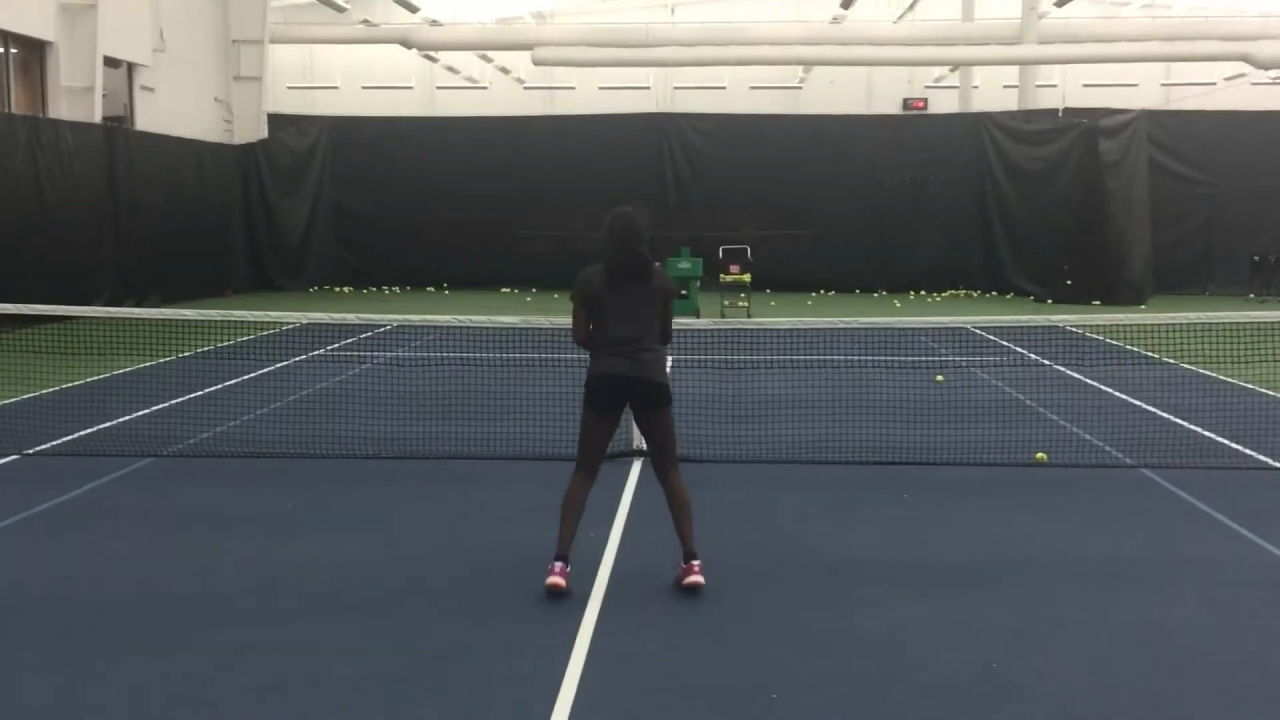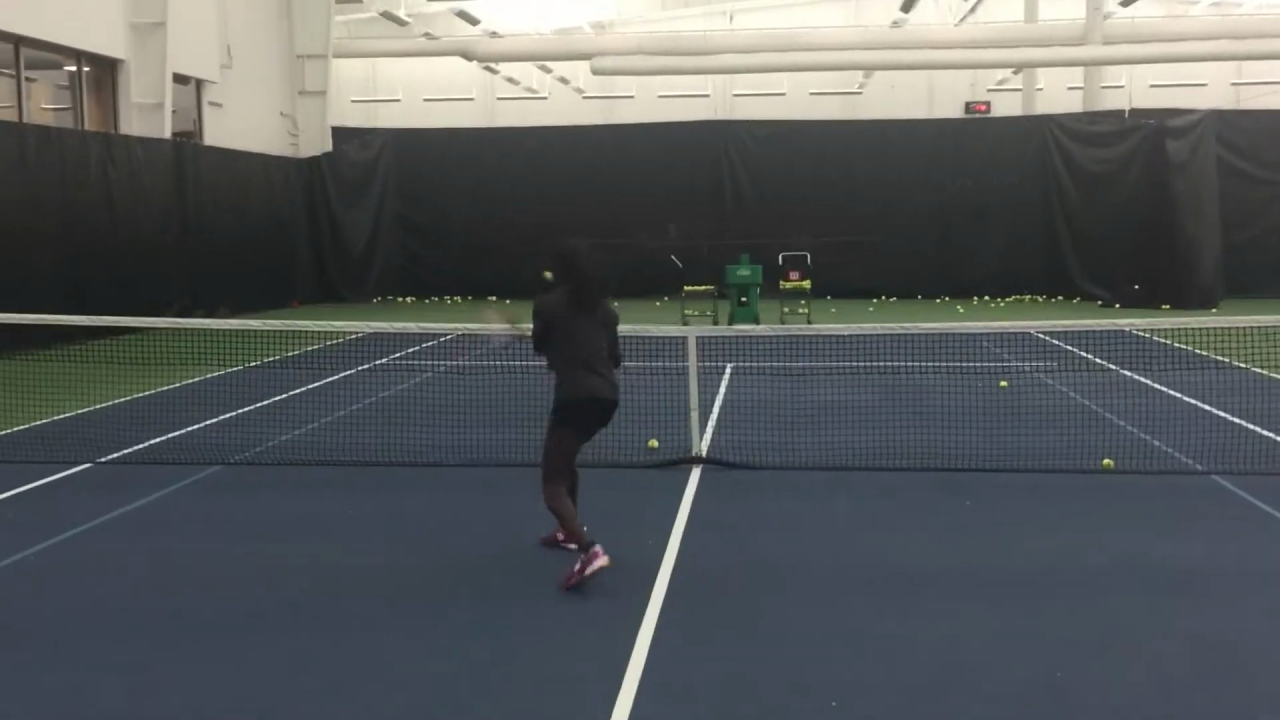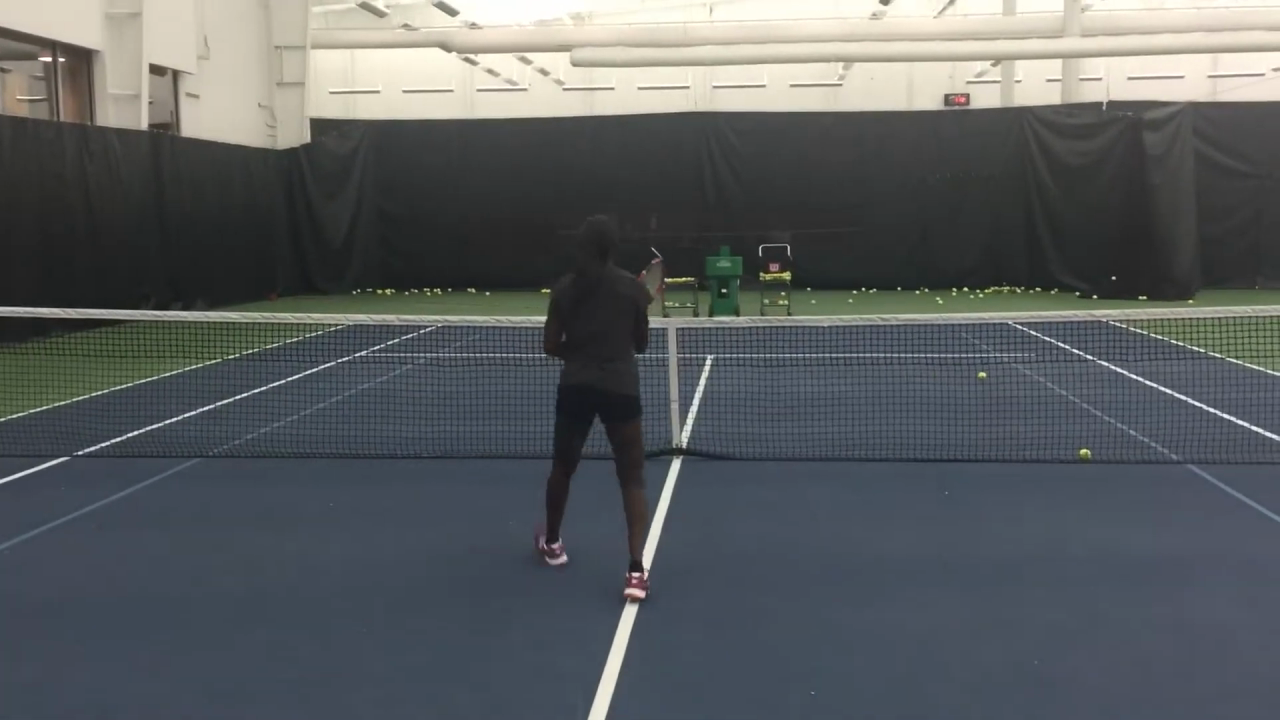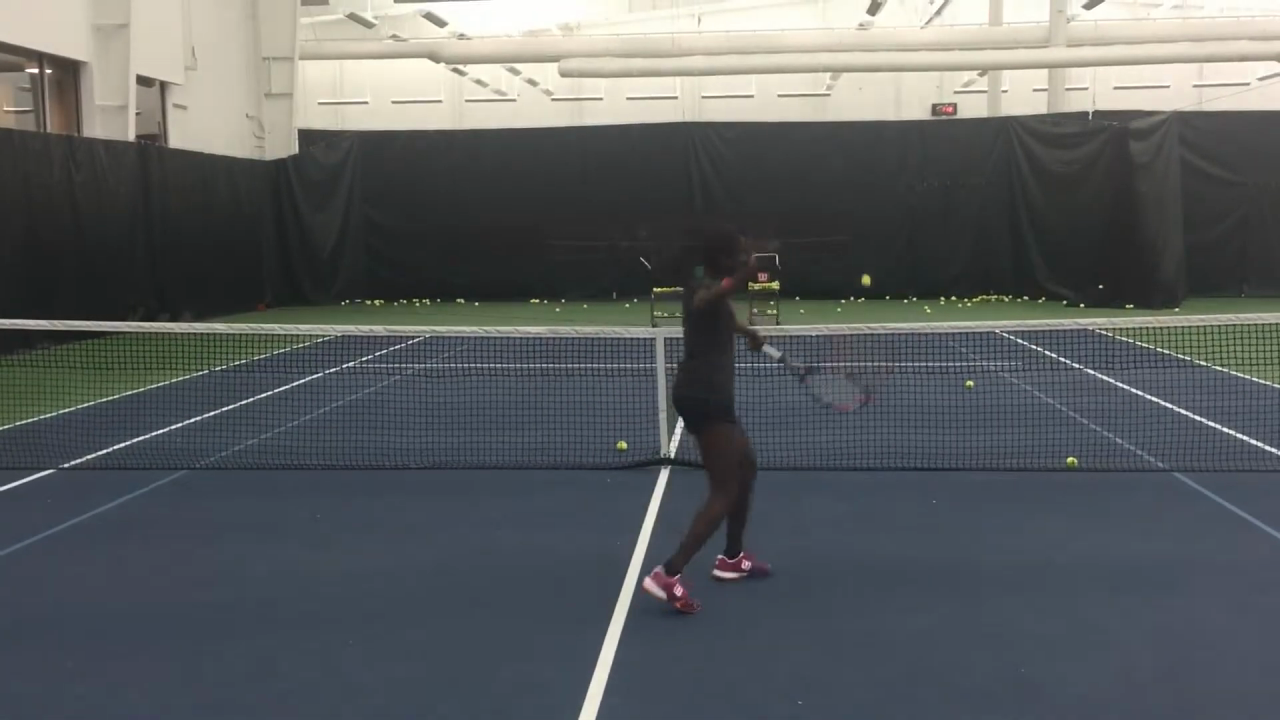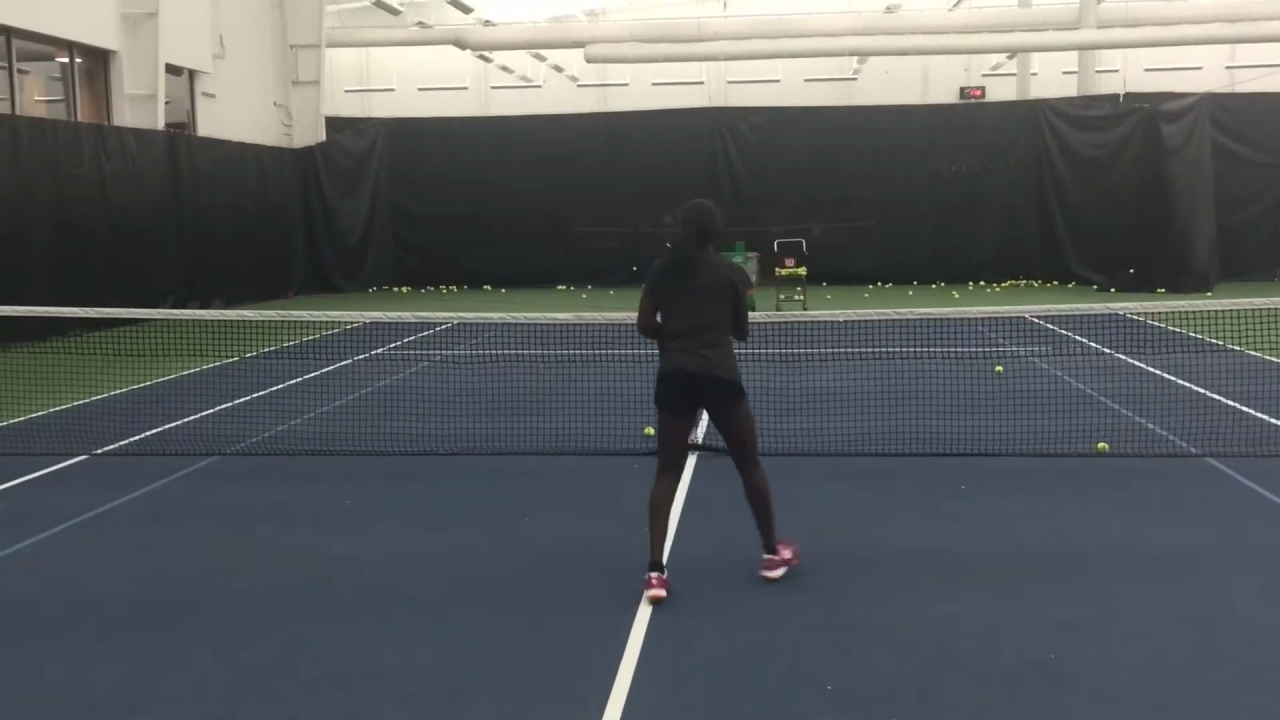
dt=1s
person 1, frame 1
left shoulder: (589, 279)
right shoulder: (661, 280)
left elbow: (580, 337)
right elbow: (664, 337)
left hip: (605, 378)
right hip: (650, 378)
left knee: (585, 472)
right knee: (669, 472)
left ankle: (560, 562)
right ankle: (691, 562)
person 1, frame 2
left shoulder: (547, 304)
right shoulder: (602, 305)
left elbow: (543, 348)
right elbow: (615, 359)
left hip: (575, 397)
right hip: (606, 397)
left knee: (553, 485)
right knee: (564, 459)
left ankle: (590, 550)
right ankle: (571, 533)
person 1, frame 3
left shoulder: (565, 288)
right shoulder: (633, 287)
left elbow: (551, 347)
right elbow: (641, 344)
left hip: (576, 387)
right hip: (620, 390)
left knee: (563, 467)
right knee: (632, 481)
left ankle: (552, 542)
right ankle: (636, 572)
person 1, frame 4
left shoulder: (712, 285)
right shoulder: (708, 287)
right elbow: (701, 303)
left wrist: (744, 331)
right wrist: (733, 281)
left hip: (706, 395)
right hip: (705, 397)
left knee: (745, 468)
right knee: (725, 492)
left ankle: (732, 557)
right ankle: (668, 574)
person 1, frame 5
left shoulder: (660, 271)
right shoulder: (731, 273)
left elbow: (645, 326)
right elbow: (741, 332)
left hip: (675, 376)
right hip: (721, 376)
left knee: (667, 474)
right knee: (749, 466)
left ankle: (656, 572)
right ankle: (773, 553)
